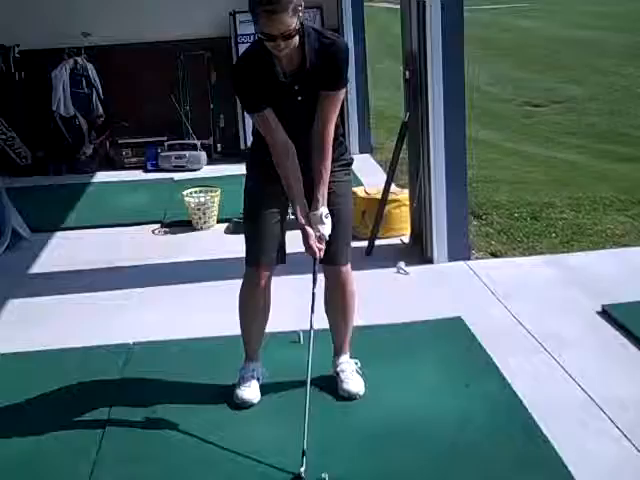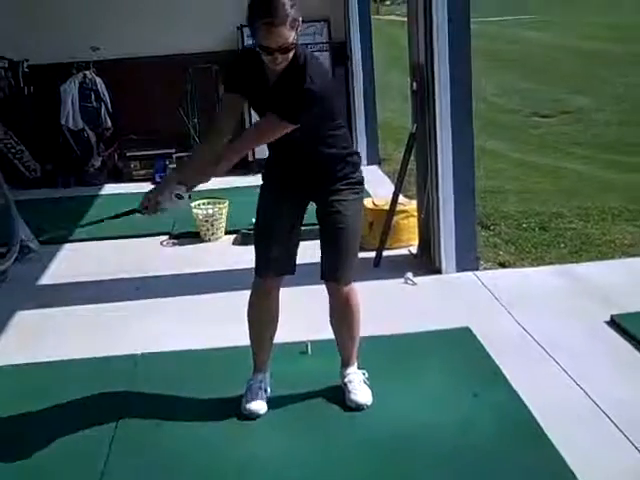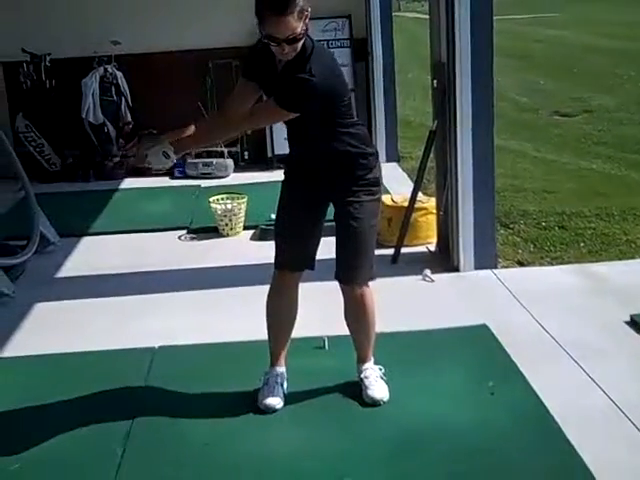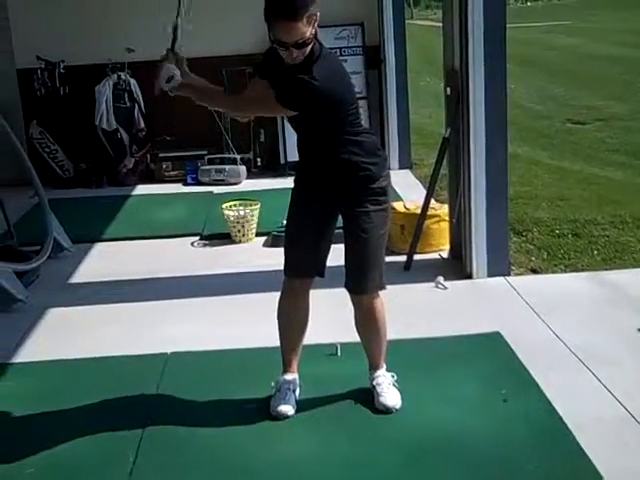
dt=0.5s
person 1, frame 1
left shoulder: (332, 50)
right shoulder: (248, 70)
left elbow: (324, 130)
right elbow: (280, 145)
left wrist: (320, 203)
right wrist: (301, 215)
left hip: (328, 163)
right hip: (269, 168)
left knee: (339, 266)
right knee: (259, 271)
left ankle: (343, 358)
right ankle: (251, 365)
person 1, frame 2
left shoulder: (311, 83)
right shoulder: (244, 66)
left elbow: (243, 145)
right elbow: (221, 136)
left wrist: (183, 185)
right wrist: (171, 179)
left hip: (336, 176)
right hip: (283, 173)
left knee: (340, 283)
right knee: (267, 279)
left ankle: (351, 370)
right ankle: (259, 376)
person 1, frame 3
left shoulder: (314, 77)
right shoulder: (262, 56)
left elbow: (241, 125)
right elbow: (229, 114)
left wrist: (180, 145)
right wrist: (177, 138)
left hip: (353, 174)
right hip: (305, 169)
left knee: (355, 282)
right knee: (286, 273)
left ankle: (367, 366)
right ankle: (277, 369)
person 1, frame 4
left shoulder: (318, 82)
right shoulder: (279, 57)
left elbow: (242, 106)
right elbow: (245, 107)
left wrist: (185, 83)
right wrist: (188, 80)
left hip: (362, 181)
right hip: (314, 176)
left knee: (364, 290)
right knee: (295, 281)
left ankle: (379, 373)
right ankle: (289, 376)
